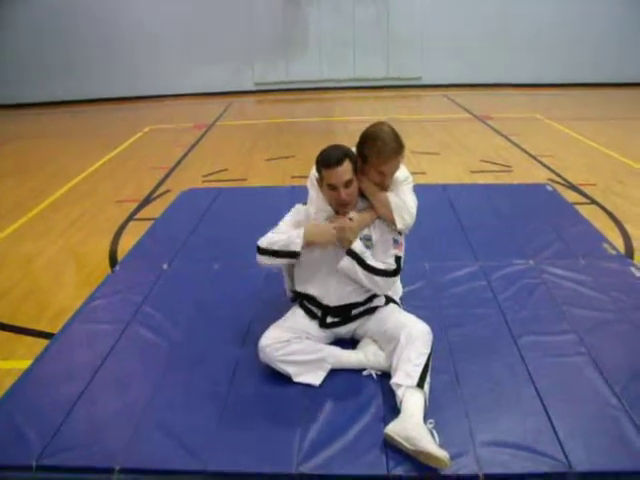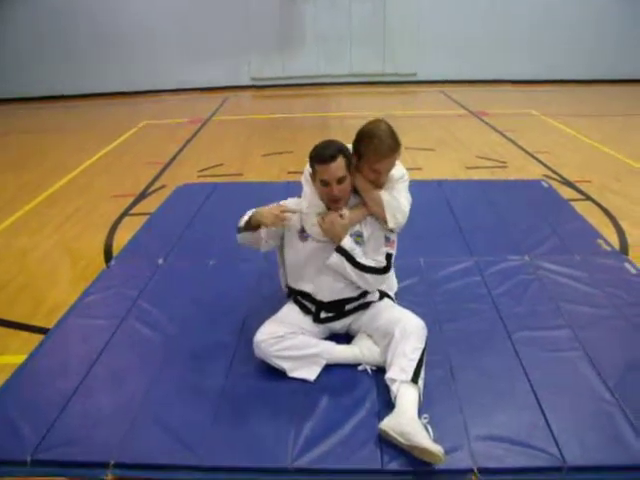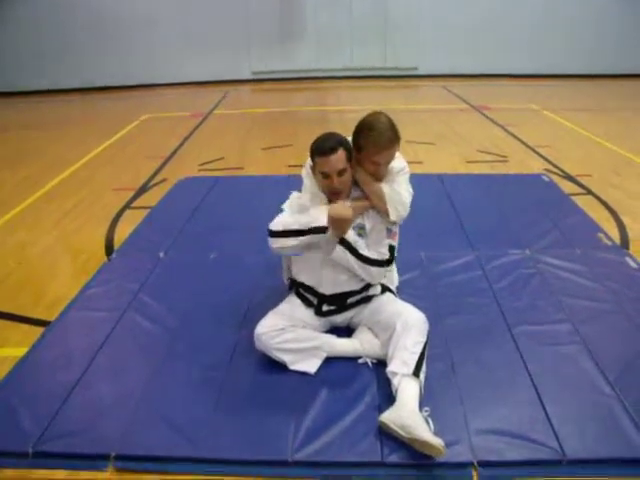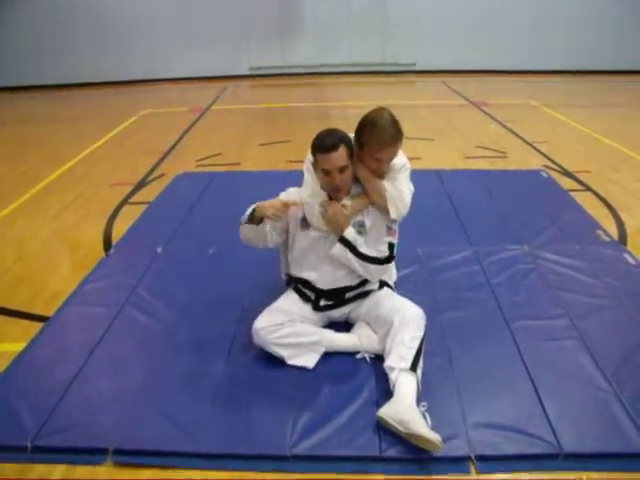
dt=0.4s
person 1, frame 1
left shoulder: (381, 219)
right shoulder: (304, 214)
left elbow: (385, 281)
right elbow: (266, 251)
left wrist: (352, 244)
right wrist: (306, 236)
left hip: (368, 310)
right hip: (315, 312)
left knee: (418, 333)
right knee: (270, 347)
left ankle: (411, 421)
right ankle: (368, 357)
person 1, frame 2
left shoulder: (373, 214)
right shoulder: (296, 209)
left elbow: (375, 278)
right elbow: (253, 238)
left wrist: (342, 241)
right wrist: (256, 217)
left hip: (362, 305)
right hip: (309, 307)
left knee: (412, 328)
right knee: (265, 343)
left ankle: (406, 415)
right ankle: (363, 352)
person 1, frame 3
left shoulder: (375, 207)
right shoulder: (301, 201)
left elbow: (378, 270)
right elbow: (277, 238)
left wrist: (344, 234)
right wrist: (328, 214)
left hip: (363, 299)
right hip: (310, 301)
left knee: (414, 322)
right knee: (266, 335)
left ankle: (406, 409)
right ankle: (364, 345)
person 1, frame 4
left shoulder: (375, 203)
right shoulder: (297, 198)
left elbow: (379, 267)
right elbow: (256, 238)
left wrist: (344, 232)
right wrist: (259, 212)
left hip: (362, 294)
right hip: (309, 295)
left knee: (411, 316)
right knee: (264, 330)
left ankle: (404, 403)
right ankle: (361, 340)
